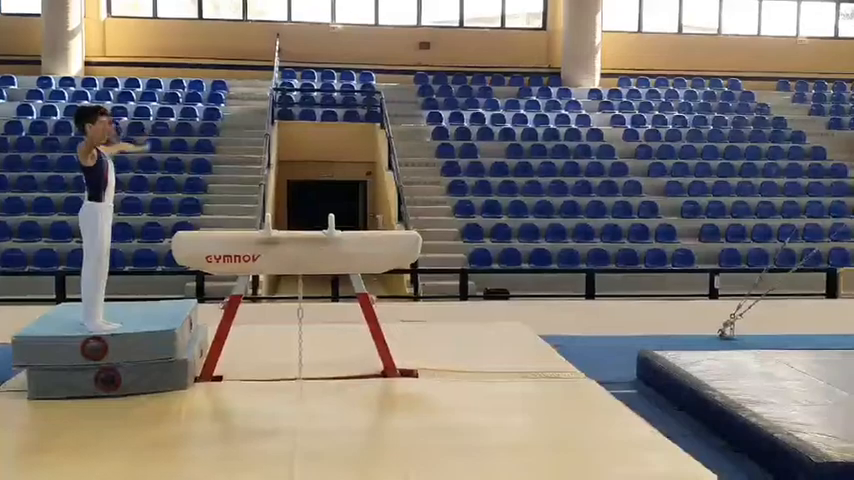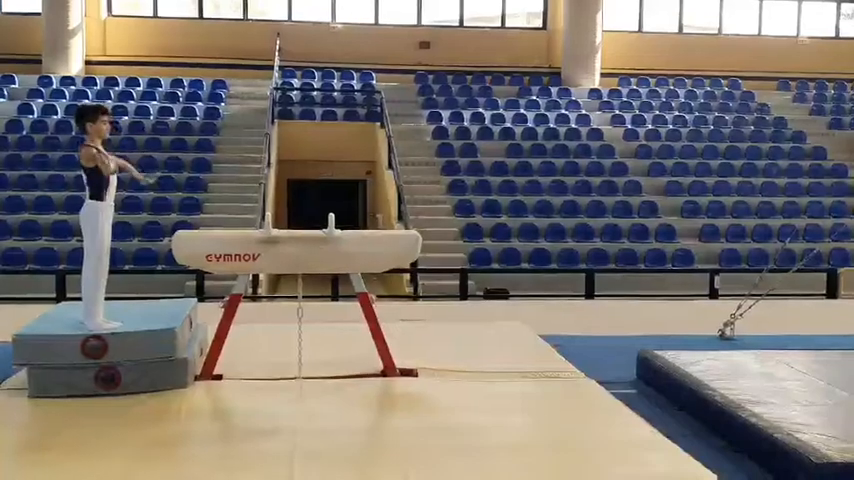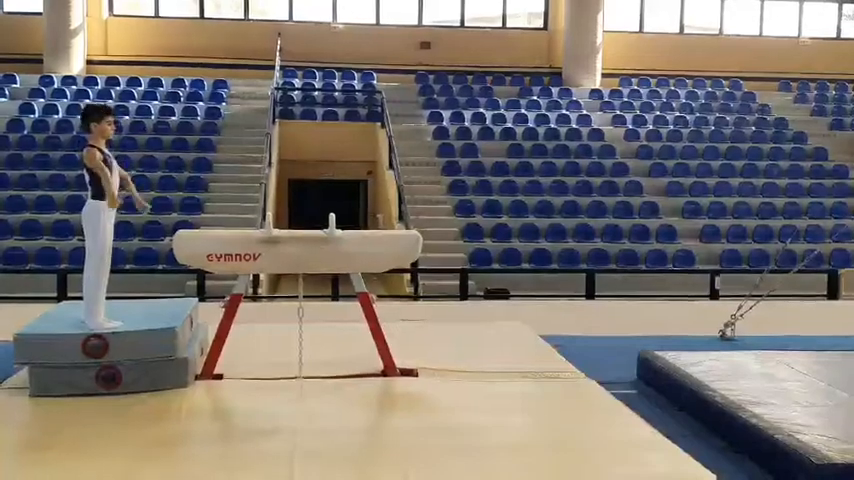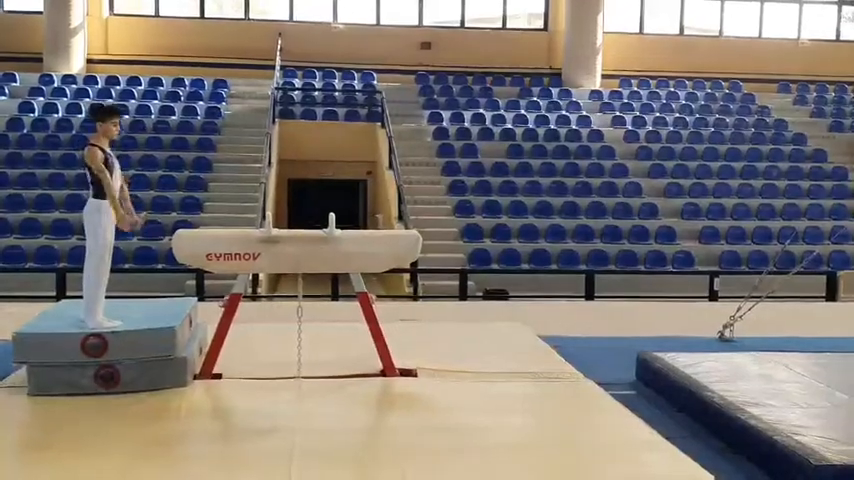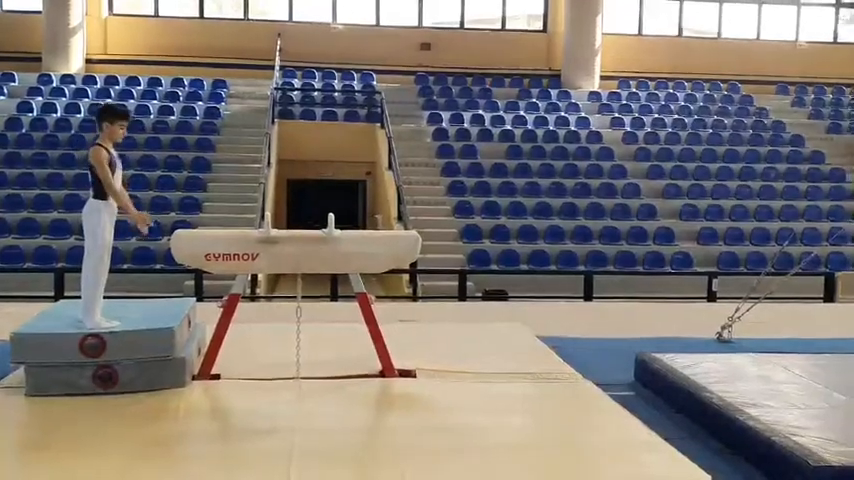
dt=0.2s
person 1, frame 1
left shoulder: (102, 150)
right shoulder: (86, 150)
left elbow: (120, 146)
right elbow: (92, 141)
left wrist: (138, 148)
right wrist: (104, 133)
left hip: (103, 211)
right hip: (95, 212)
left knee: (97, 264)
right knee: (95, 264)
left ankle: (92, 316)
right ankle: (93, 319)
person 1, frame 2
left shoulder: (100, 150)
right shoulder: (88, 151)
left elbow: (119, 161)
right elbow: (96, 156)
left wrist: (137, 174)
right wrist: (105, 165)
left hip: (103, 210)
right hip: (96, 210)
left knee: (97, 264)
right knee: (96, 263)
left ankle: (92, 315)
right ankle: (93, 318)
person 1, frame 3
left shoulder: (104, 151)
right shoulder: (91, 152)
left elbow: (122, 175)
right elbow: (102, 171)
left wrist: (136, 197)
right wrist: (111, 194)
left hip: (105, 210)
right hip: (98, 210)
left knee: (99, 264)
right knee: (97, 263)
left ankle: (93, 315)
right ankle: (94, 317)
person 1, frame 4
left shoulder: (107, 151)
right shoulder: (93, 151)
left elbow: (120, 183)
right elbow: (105, 180)
left wrist: (130, 212)
right wrist: (118, 211)
left hip: (106, 210)
right hip: (99, 209)
left knee: (99, 263)
right knee: (97, 262)
left ankle: (93, 314)
right ankle: (93, 317)
person 1, frame 5
left shoulder: (111, 152)
right shoulder: (98, 151)
left elbow: (119, 186)
right elbow: (109, 186)
left wrist: (134, 212)
right wrist: (132, 212)
left hip: (107, 210)
right hip: (98, 210)
left knee: (99, 263)
right knee: (96, 263)
left ankle: (91, 314)
right ankle: (91, 317)
